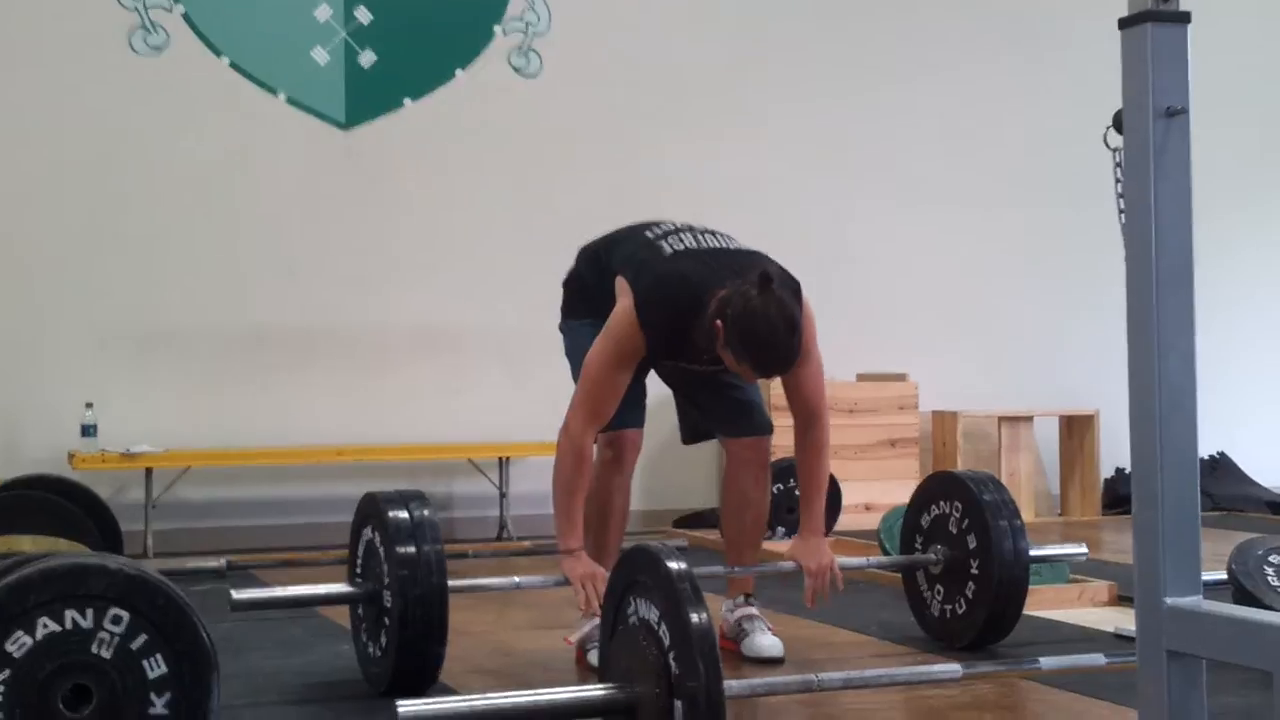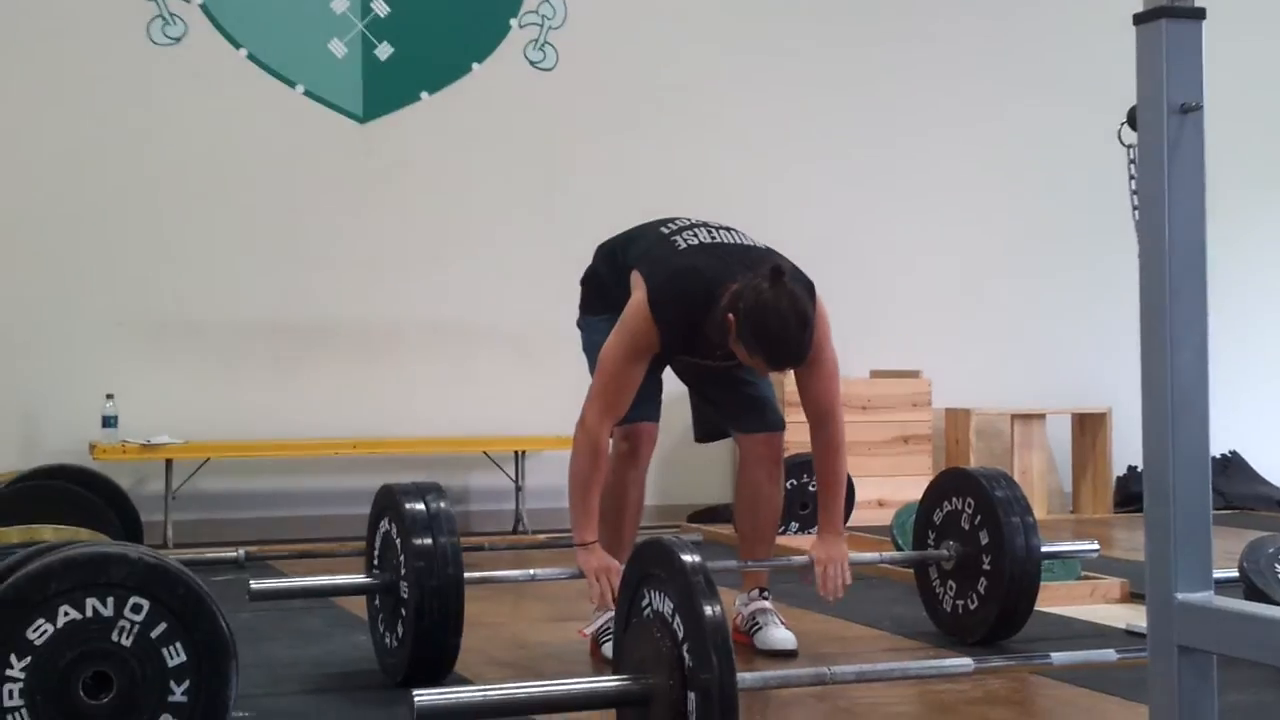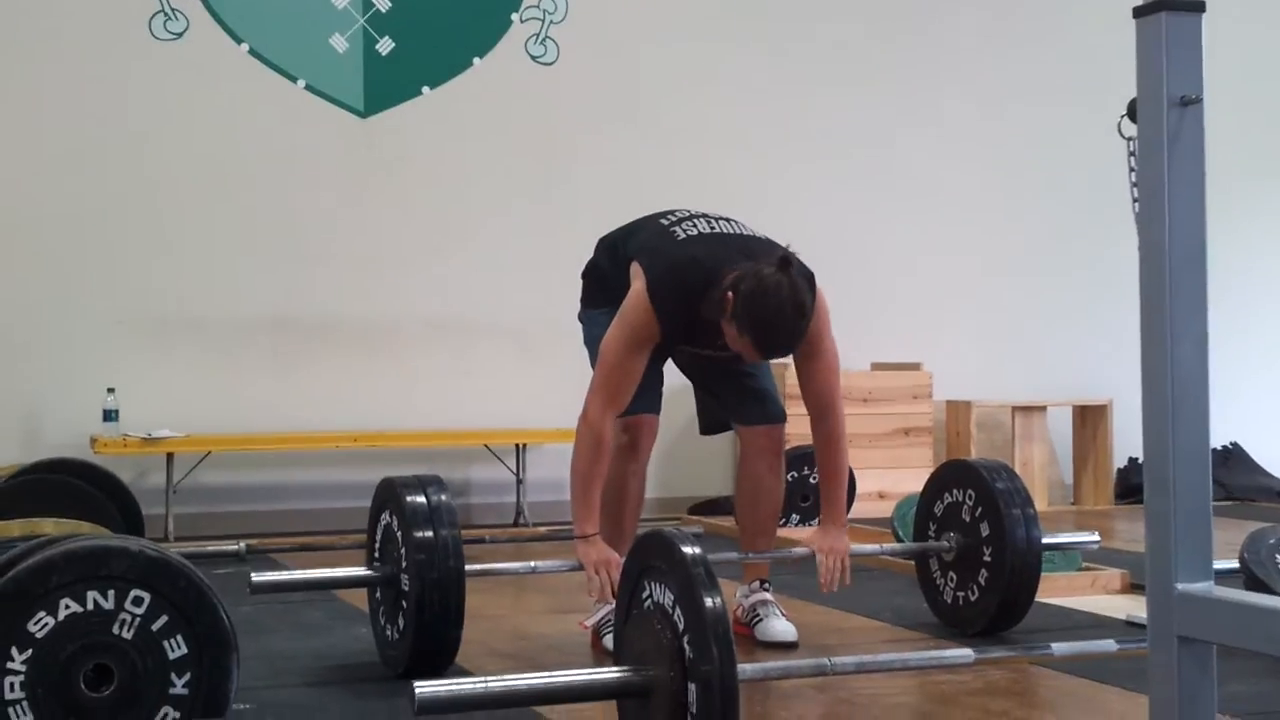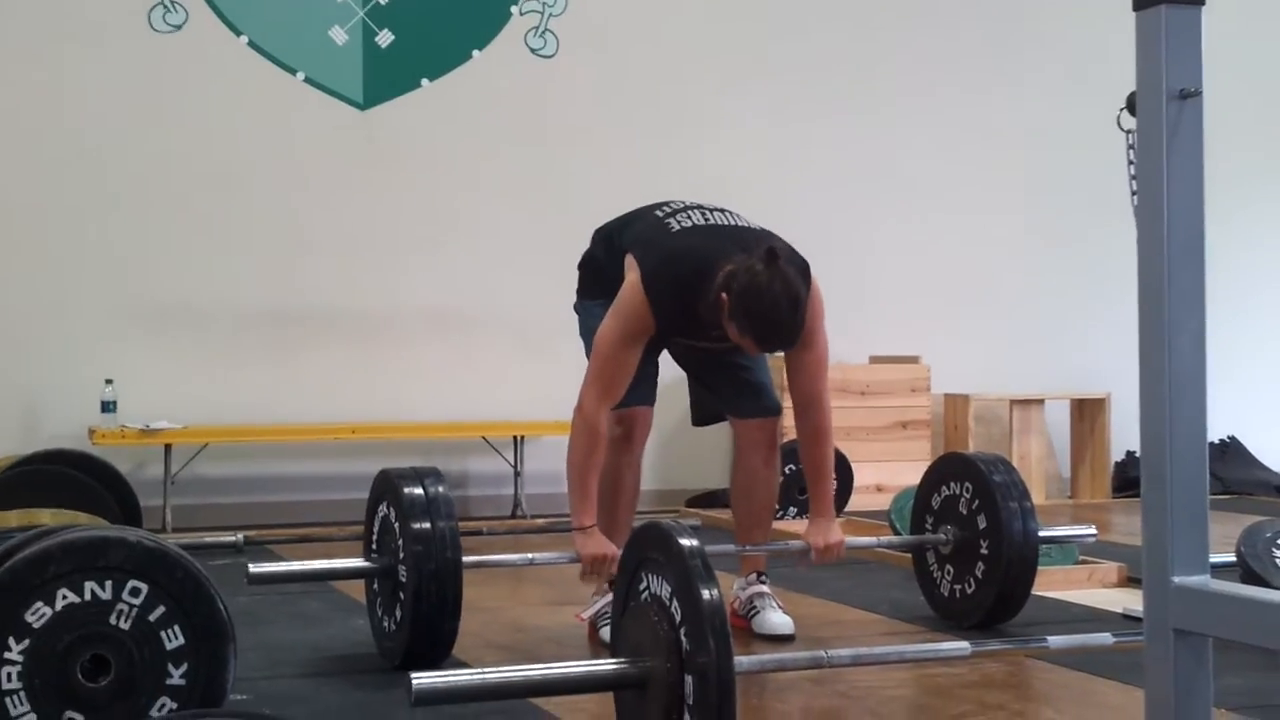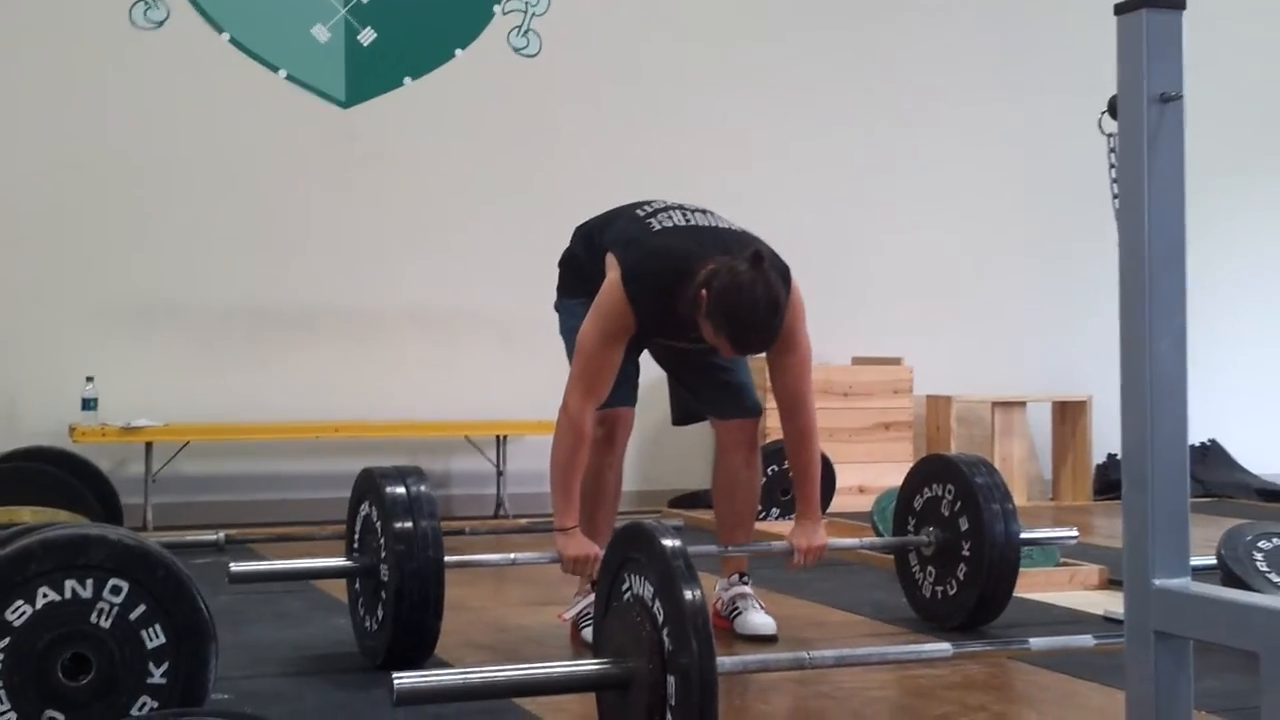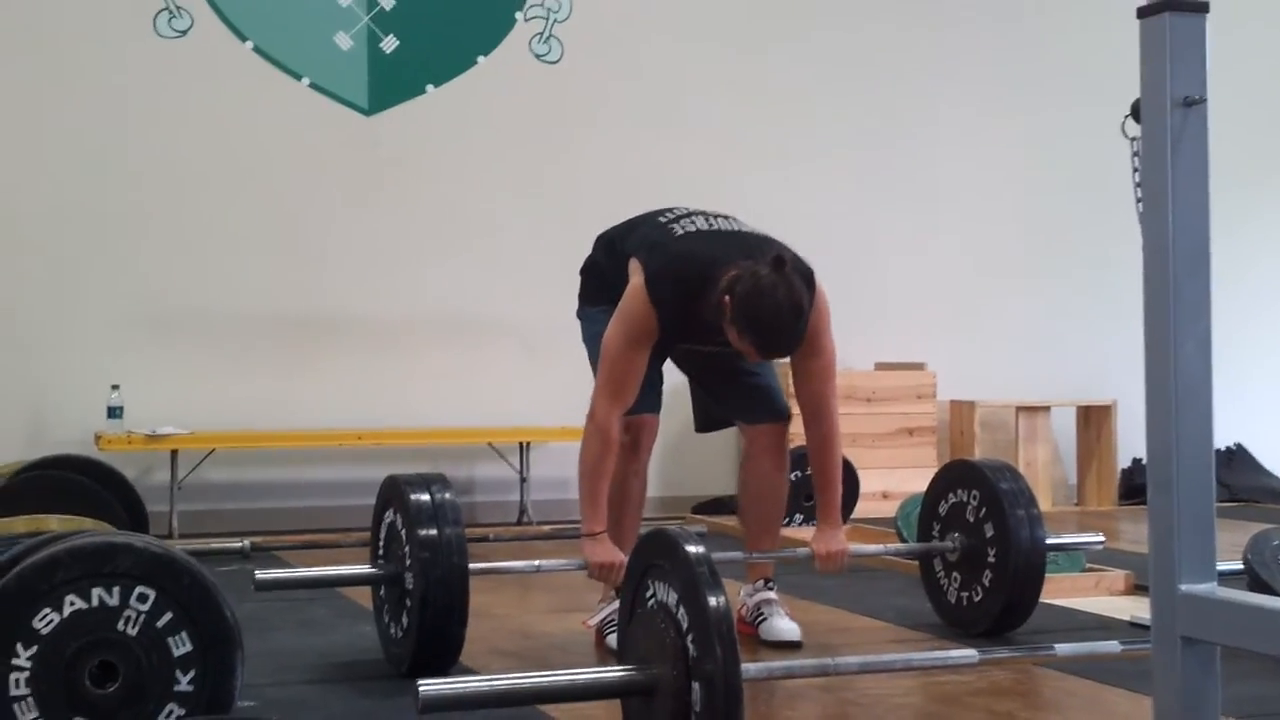
dt=0.3s
person 1, frame 1
left shoulder: (788, 313)
right shoulder: (638, 312)
left elbow: (812, 422)
right elbow: (578, 430)
left wrist: (812, 534)
right wrist: (571, 550)
left hip: (697, 319)
right hip: (599, 304)
left knee: (752, 443)
right knee: (620, 441)
left ankle: (740, 610)
right ankle: (599, 620)
person 1, frame 2
left shoulder: (802, 309)
right shoulder: (654, 306)
left elbow: (827, 422)
right elbow: (594, 424)
left wrist: (831, 533)
right wrist: (587, 543)
left hip: (711, 317)
right hip: (615, 298)
left knee: (766, 440)
right knee: (636, 436)
left ankle: (754, 603)
right ankle: (613, 611)
person 1, frame 3
left shoulder: (801, 299)
right shoulder: (650, 295)
left elbow: (827, 413)
right elbow: (598, 416)
left wrist: (834, 524)
right wrist: (587, 535)
left hip: (710, 312)
right hip: (614, 293)
left knee: (767, 431)
right knee: (635, 428)
left ankle: (755, 595)
right ankle: (613, 603)
person 1, frame 4
left shoulder: (797, 290)
right shoulder: (646, 288)
left elbow: (812, 408)
right elbow: (593, 407)
left wrist: (823, 516)
right wrist: (585, 527)
left hip: (708, 294)
right hip: (612, 283)
left knee: (762, 424)
right knee: (629, 421)
left ankle: (752, 588)
right ankle: (610, 595)
person 1, frame 5
left shoulder: (777, 293)
right shoulder: (626, 285)
left elbow: (797, 410)
right elbow: (578, 408)
left wrist: (809, 520)
right wrist: (567, 529)
left hip: (687, 306)
right hip: (591, 282)
left knee: (742, 425)
right knee: (611, 422)
left ankle: (734, 588)
right ankle: (592, 596)
person 1, frame 6
left shoulder: (803, 299)
right shoulder: (650, 289)
left elbow: (820, 417)
right elbow: (605, 413)
left wrist: (830, 524)
right wrist: (595, 534)
left hip: (708, 309)
right hip: (613, 289)
left knee: (770, 428)
right knee: (636, 427)
left ankle: (759, 594)
right ankle: (617, 602)
